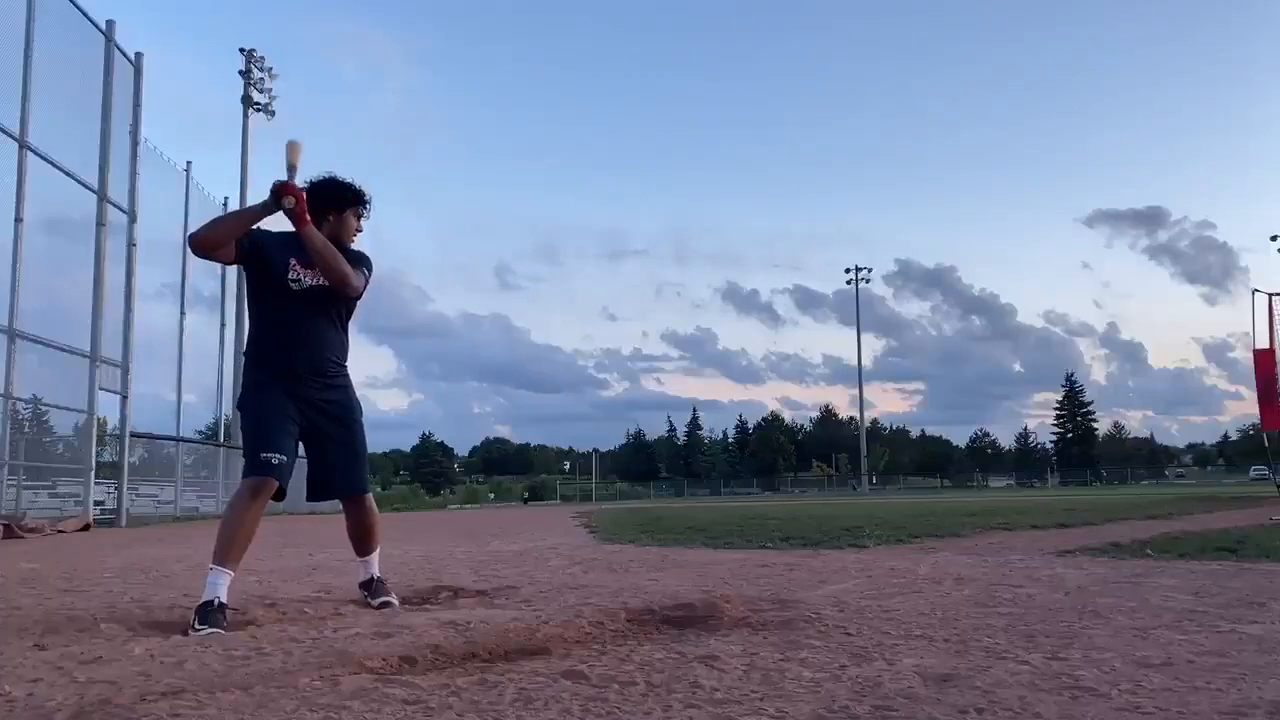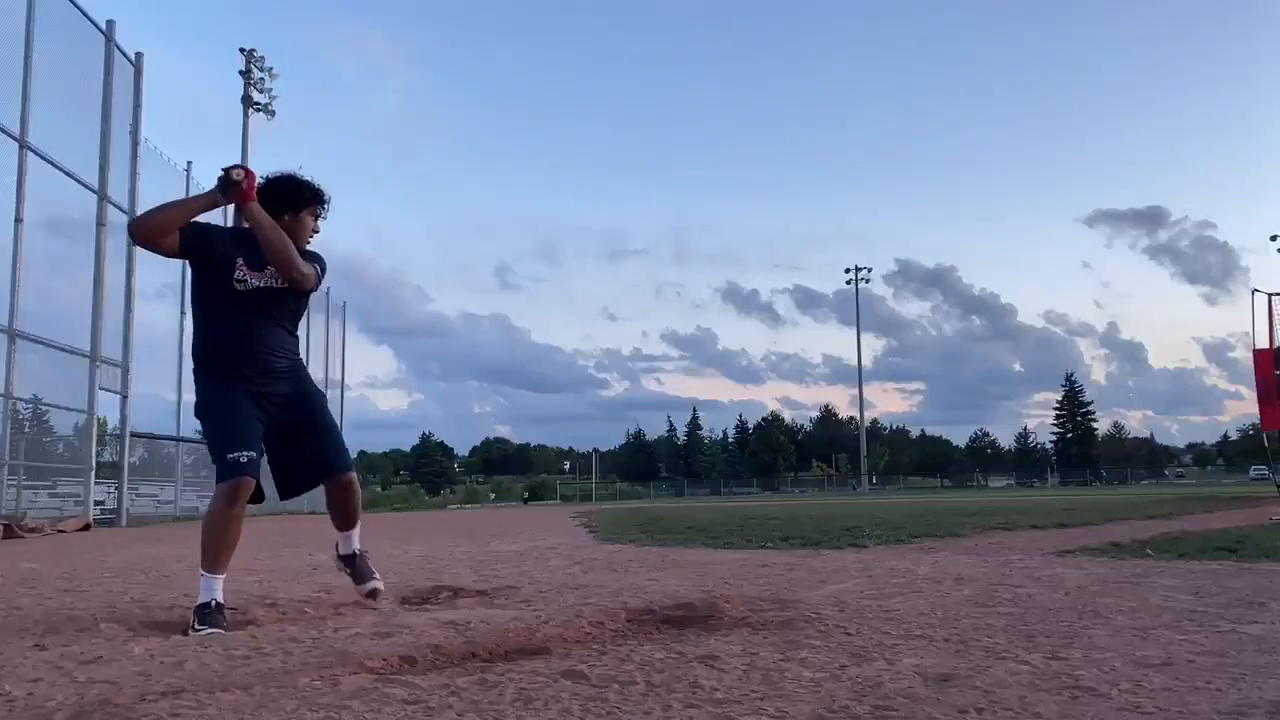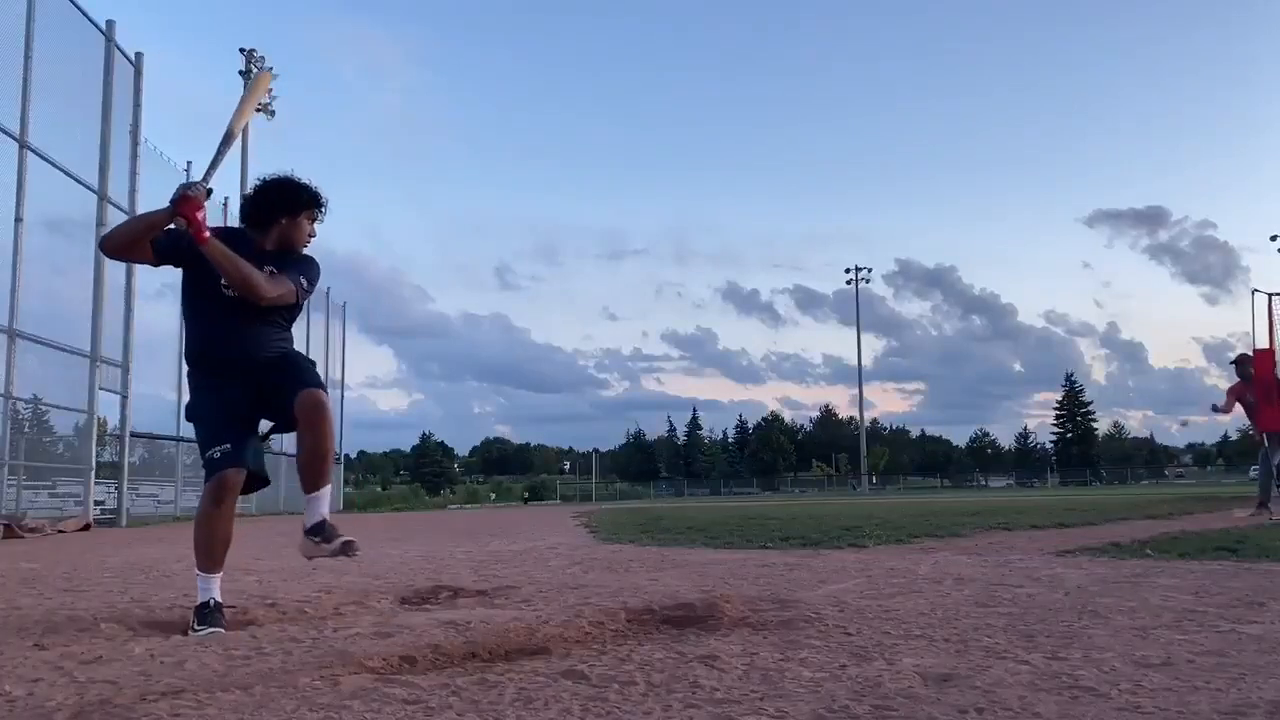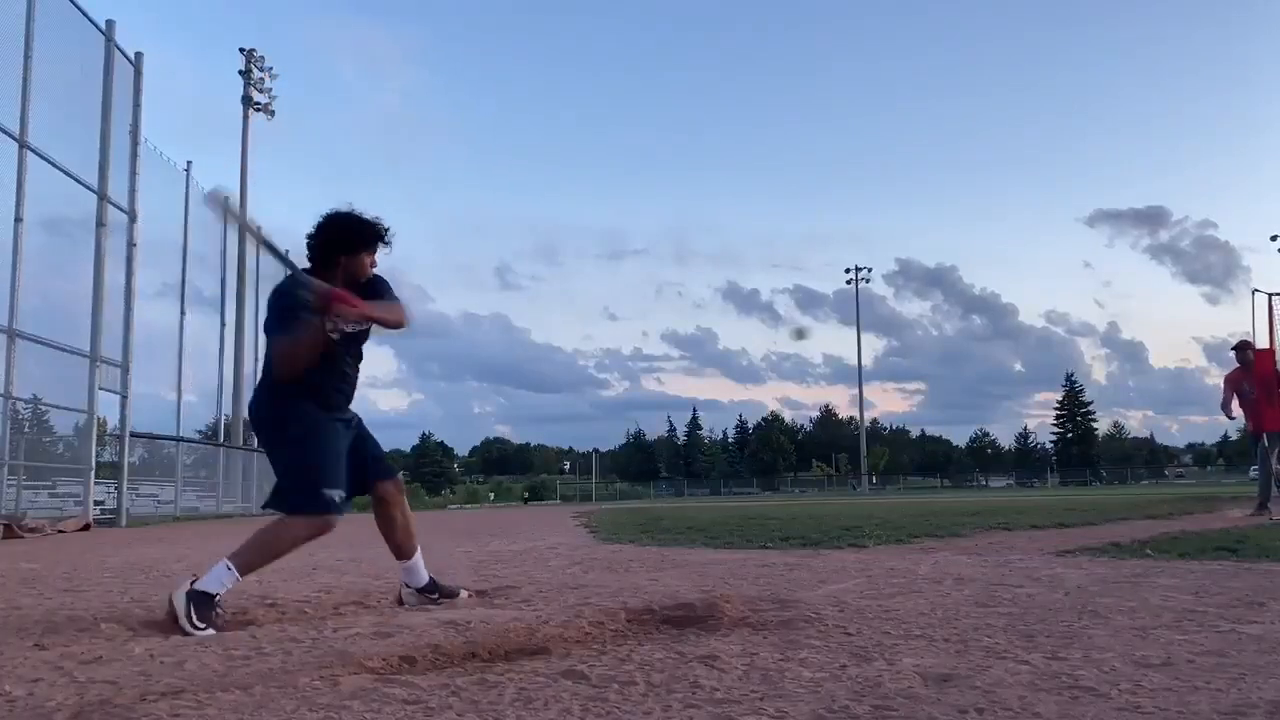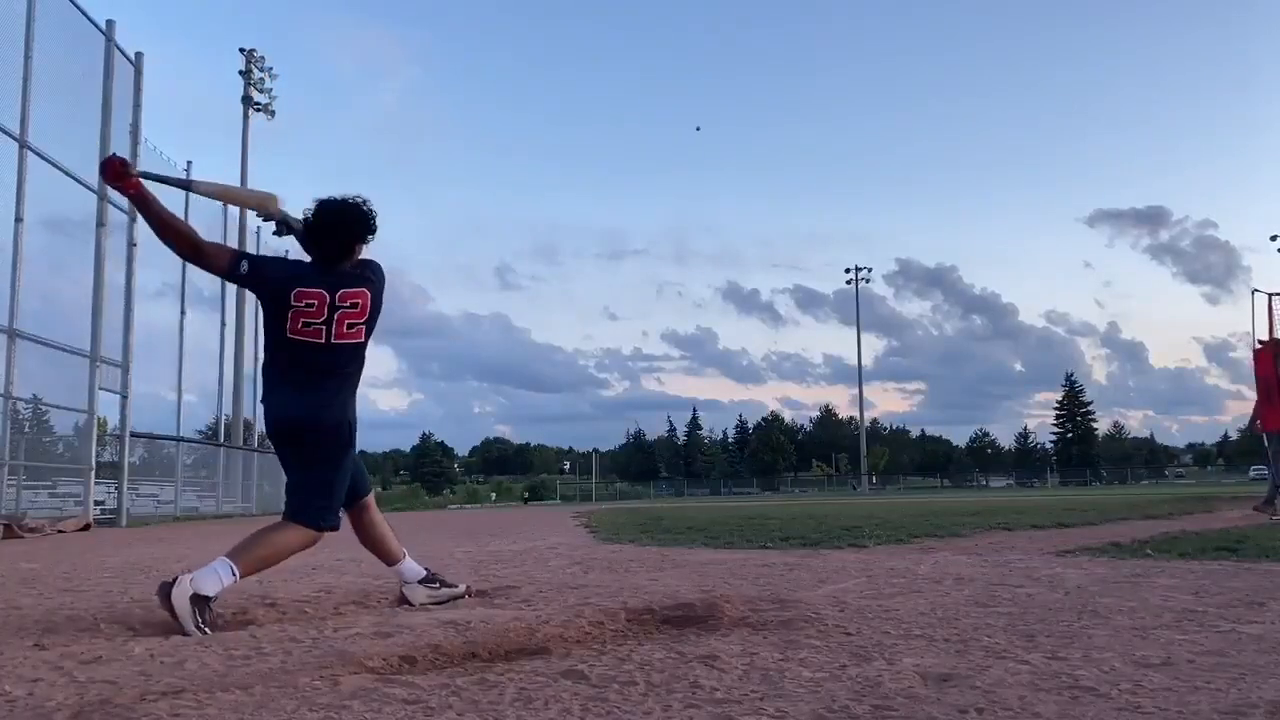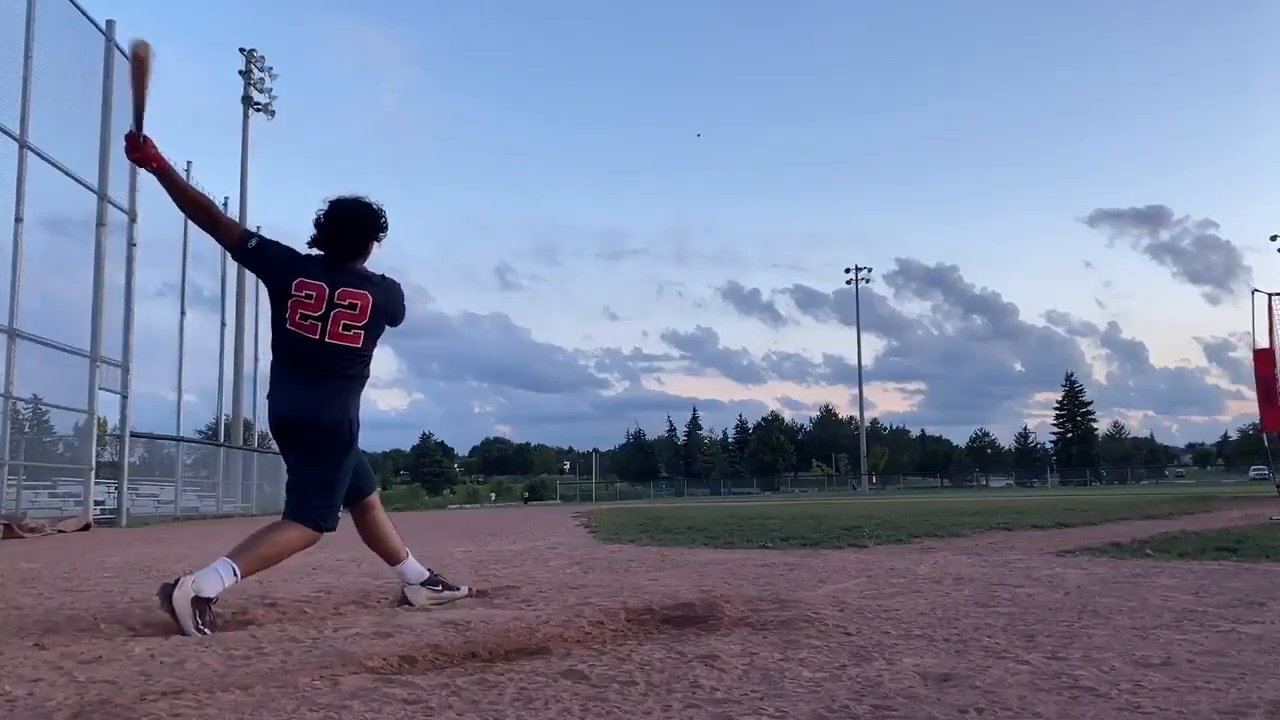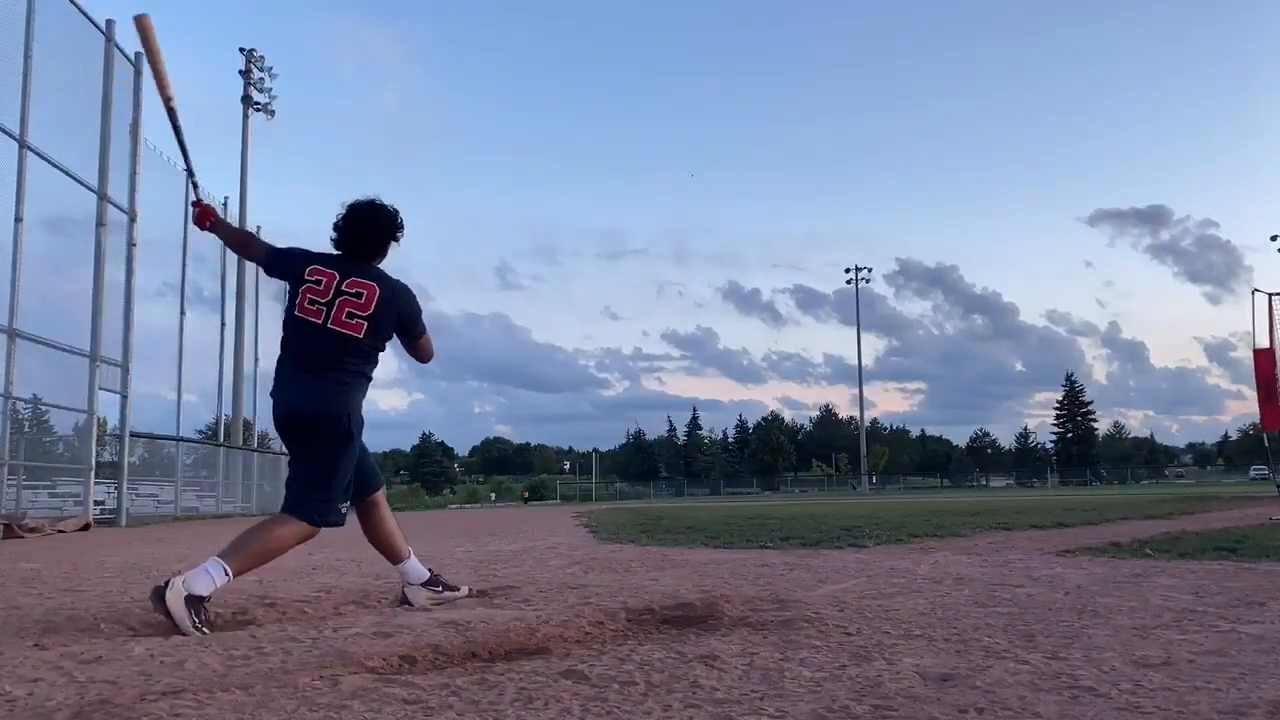
dt=0.5s
person 1, frame 1
left shoulder: (356, 261)
right shoulder: (268, 246)
left elbow: (348, 285)
right elbow: (200, 242)
left wrist: (303, 223)
right wrist: (267, 207)
left hip: (331, 389)
right hip: (271, 386)
left knee: (356, 490)
right knee: (260, 481)
left ankle: (370, 577)
right ankle: (214, 597)
person 1, frame 2
left shoulder: (311, 262)
right shoulder: (214, 242)
left elbow: (295, 272)
right elbow: (141, 231)
left wrist: (250, 203)
right wrist: (217, 196)
left hip: (288, 382)
right hip: (226, 386)
left knee: (343, 476)
right knee: (238, 483)
left ankle: (349, 549)
right ankle: (209, 600)
person 1, frame 3
left shoulder: (304, 267)
right shoulder: (201, 242)
left elbow: (264, 293)
right elbow: (113, 246)
left wrist: (201, 234)
right wrist: (173, 212)
left hip: (275, 369)
right hip: (217, 382)
left knee: (314, 402)
right knee: (226, 480)
left ankle: (317, 524)
right ankle: (208, 600)
person 1, frame 4
left shoulder: (371, 287)
right shoulder: (295, 292)
left elbow: (395, 314)
right elbow: (285, 368)
left wrist: (346, 306)
right wrist: (326, 311)
left hip: (329, 412)
right hip: (292, 415)
left knee: (388, 488)
right knee: (317, 513)
left ankle: (417, 581)
right ankle: (204, 590)
person 1, frame 5
left shoulder: (279, 274)
right shoulder: (371, 278)
left elbow: (197, 250)
left wrist: (133, 189)
right wrist: (289, 222)
left hip: (283, 414)
right hip: (329, 420)
left knee: (360, 498)
right knee: (307, 523)
left ankle: (415, 579)
right ankle: (195, 587)
person 1, frame 6
left shoulder: (288, 267)
right shoulder: (384, 291)
left elbow: (213, 220)
left wrist: (157, 165)
left hip: (287, 409)
right hip: (331, 417)
left knee: (364, 498)
right knee: (307, 521)
left ankle: (419, 581)
right ankle: (200, 585)
person 1, frame 7
left shoulder: (307, 265)
right shoulder: (395, 293)
left elbow: (252, 247)
right elbow: (424, 353)
left wrist: (212, 220)
left hip: (290, 404)
right hip: (332, 412)
left knee: (370, 493)
right knee: (303, 517)
left ankle: (419, 581)
right ankle: (193, 585)
